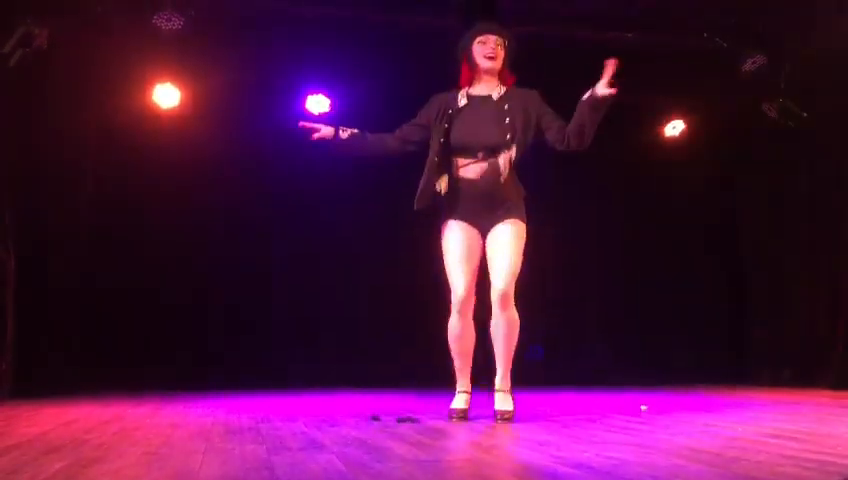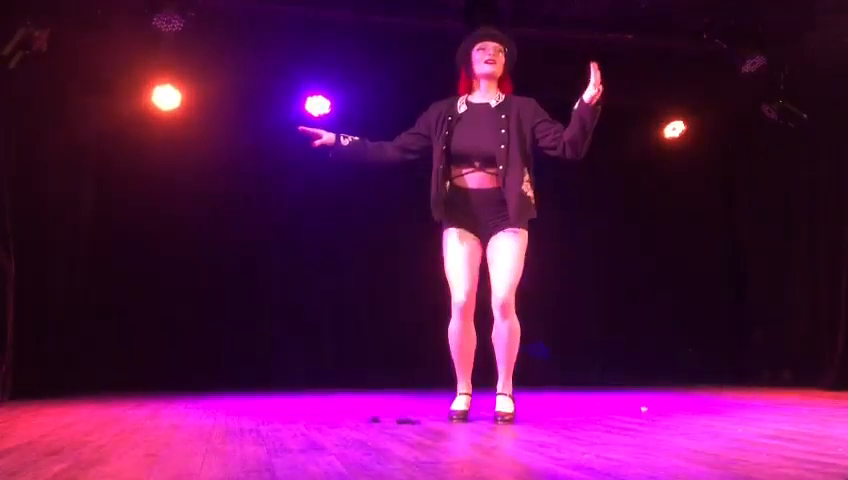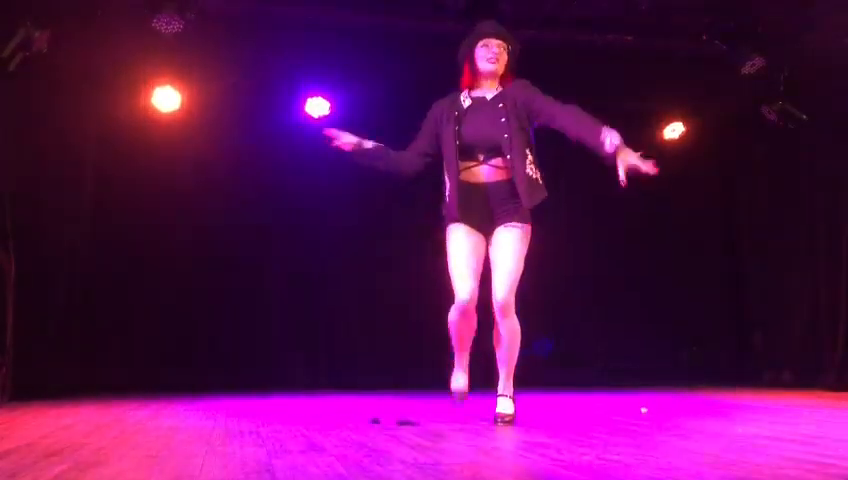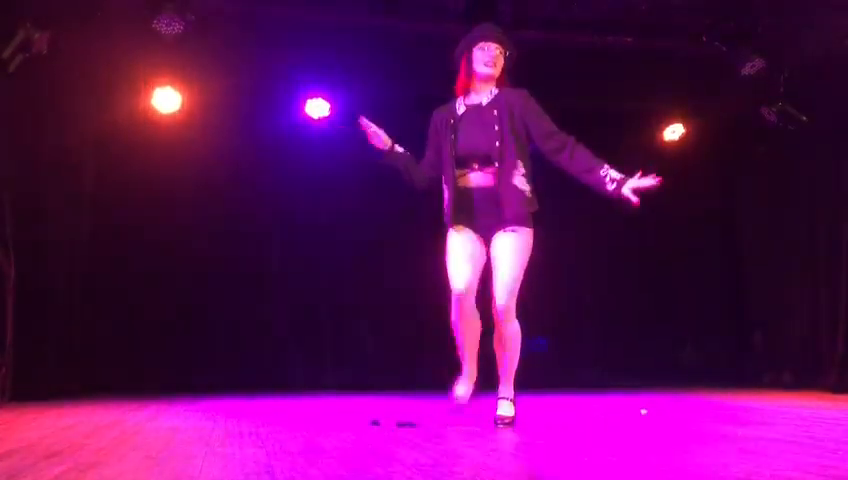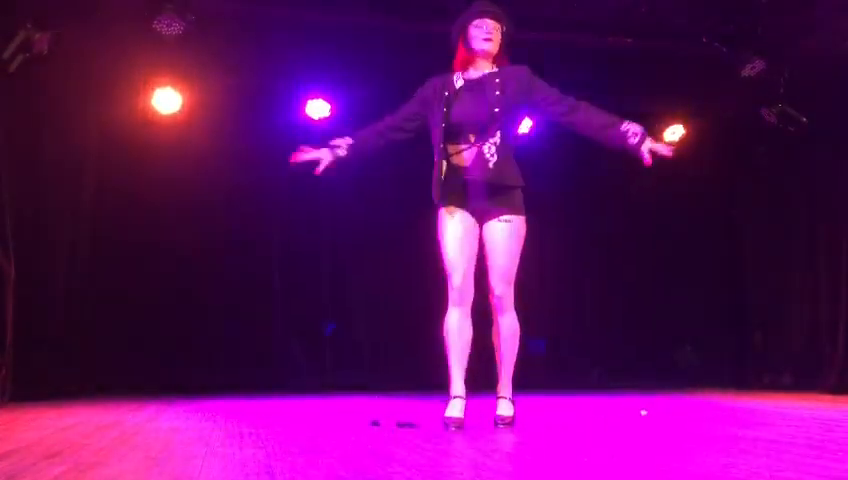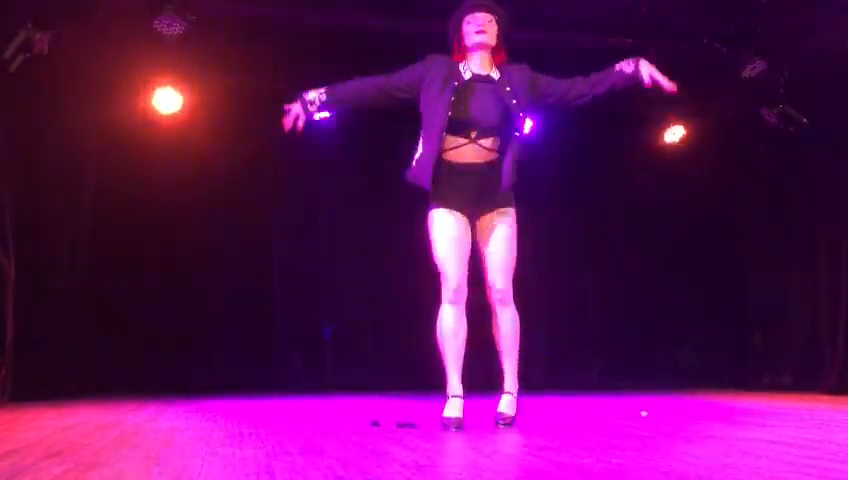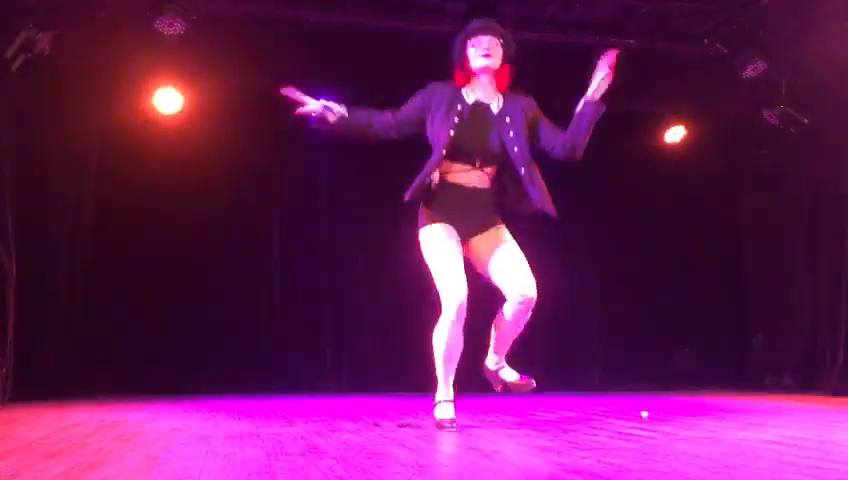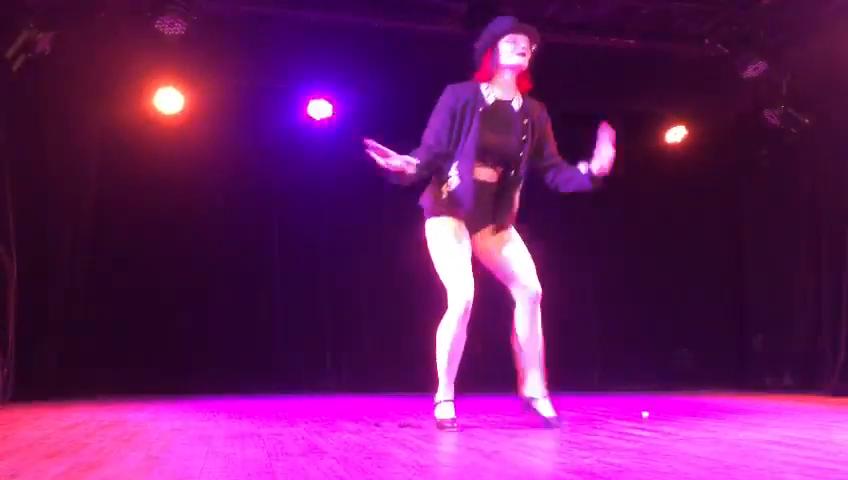
dt=0.2s
person 1, frame 1
left shoulder: (523, 102)
right shoulder: (446, 104)
left elbow: (570, 139)
right elbow: (396, 142)
left wrist: (595, 97)
right wrist: (339, 134)
left hip: (504, 209)
right hip: (460, 211)
left knee: (502, 294)
right knee: (462, 300)
left ankle: (503, 387)
right ankle: (463, 388)
person 1, frame 2
left shoulder: (522, 109)
right shoulder: (444, 112)
left elbow: (568, 148)
right elbow: (396, 150)
left wrist: (588, 104)
right wrist: (340, 141)
left hip: (507, 217)
right hip: (460, 217)
left knee: (503, 302)
right knee: (462, 304)
left ankle: (504, 391)
right ankle: (463, 391)
person 1, frame 3
left shoulder: (519, 96)
right shoulder: (446, 109)
left elbow: (567, 118)
right elbow: (410, 161)
left wrist: (616, 148)
right wrist: (362, 147)
left hip: (509, 209)
right hip: (465, 212)
left knee: (503, 302)
right knee: (465, 299)
left ankle: (505, 391)
right ankle: (461, 364)
person 1, frame 4
left shoulder: (515, 102)
right shoulder: (445, 116)
left elbow: (561, 147)
right elbow: (424, 175)
left wrist: (615, 181)
right wrist: (390, 148)
left hip: (509, 216)
right hip: (464, 218)
left knee: (503, 306)
right knee: (461, 292)
left ankle: (505, 395)
right ankle: (467, 369)
person 1, frame 5
left shoulder: (515, 79)
right shoulder: (438, 87)
left elbow: (570, 111)
right elbow: (393, 126)
left wrist: (631, 135)
right wrist: (340, 149)
left hip: (501, 197)
right hip: (457, 199)
left knee: (501, 298)
right knee: (459, 292)
left ankle: (504, 395)
right ankle: (457, 396)
person 1, frame 6
left shoulder: (516, 79)
right shoulder: (436, 71)
left elbow: (575, 90)
right elbow: (378, 88)
left wrist: (631, 71)
right wrist: (317, 99)
left hip: (494, 195)
right hip: (448, 195)
left knee: (501, 293)
right knee: (454, 291)
left ankle: (509, 390)
right ankle: (454, 395)
person 1, frame 7
left shoulder: (520, 108)
right shoulder: (440, 97)
left elbow: (566, 148)
right elbow: (387, 124)
left wrist: (591, 99)
right wrist: (329, 112)
left hip: (485, 219)
right hip: (440, 214)
left knee: (525, 293)
right knee: (456, 301)
left ankle: (495, 360)
right ankle: (444, 398)
person 1, frame 8
left shoulder: (535, 112)
right shoulder: (460, 96)
left elbow: (554, 175)
right elbow: (430, 153)
left wrist: (593, 169)
right wrist: (406, 165)
left hip: (494, 216)
right hip: (448, 211)
left knee: (529, 291)
right knee: (462, 299)
left ankle: (533, 386)
right ankle: (445, 397)
